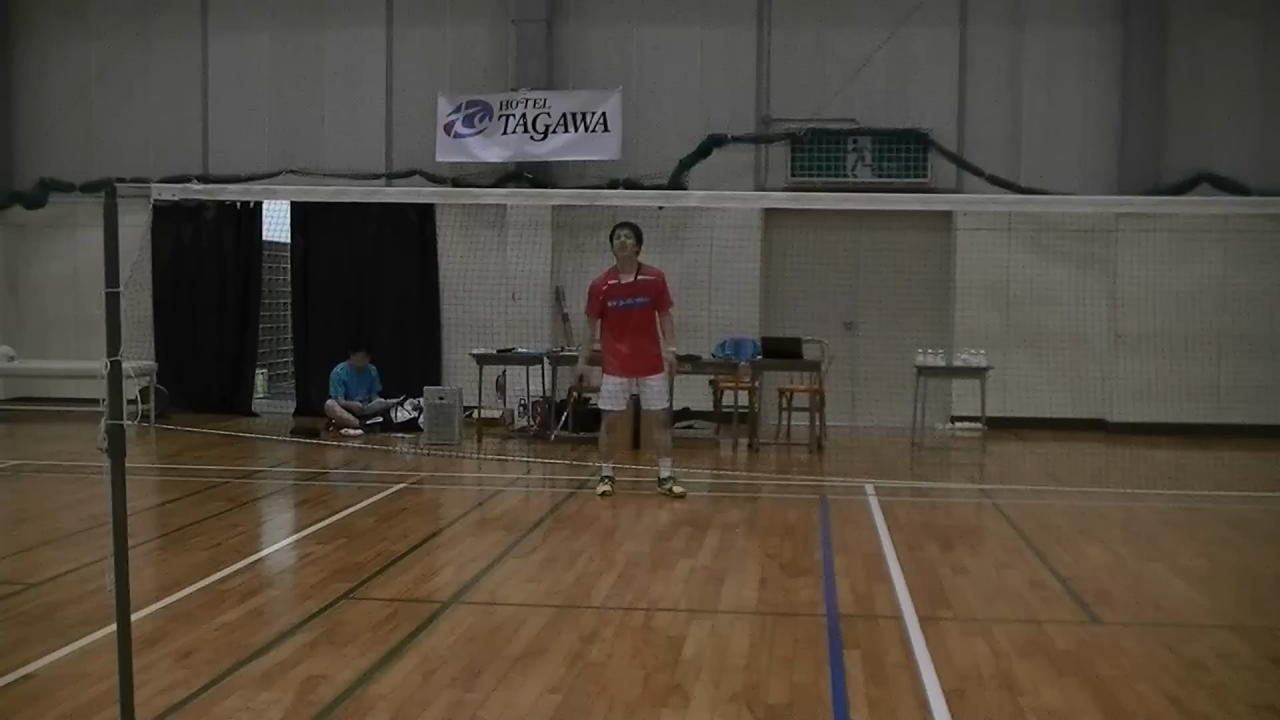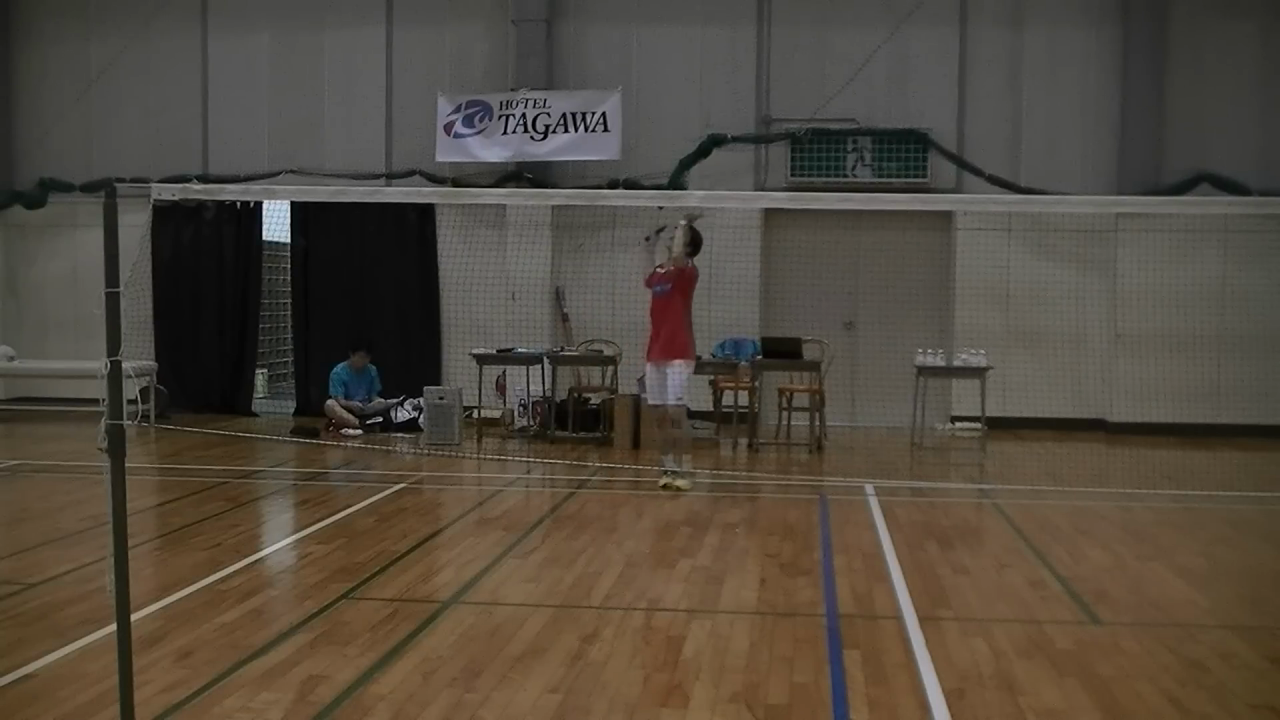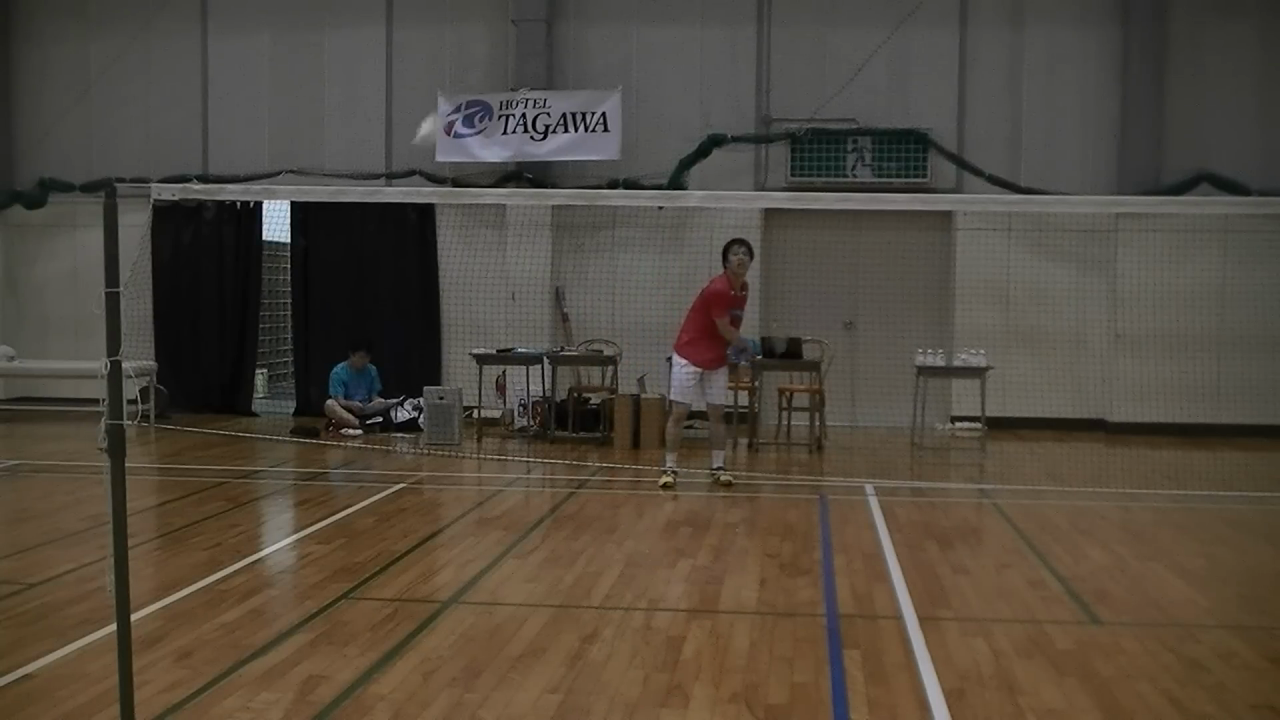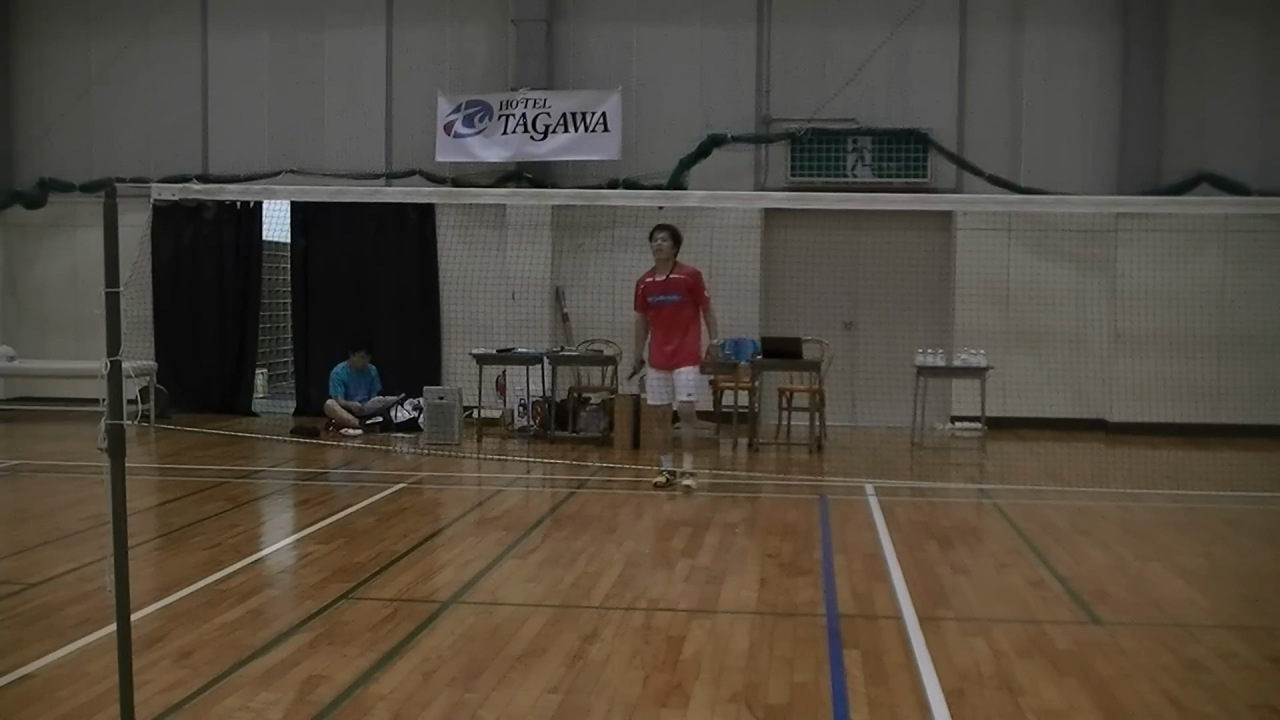
dt=1s
person 1, frame 1
left shoulder: (655, 278)
right shoulder: (600, 285)
left elbow: (664, 316)
right elbow: (592, 326)
left wrist: (669, 347)
right wrist: (582, 360)
left hip: (651, 363)
right hip: (616, 364)
left knee: (659, 418)
right knee: (611, 421)
left ankle: (665, 476)
right ankle: (606, 475)
person 1, frame 2
left shoulder: (687, 270)
right shoulder: (658, 271)
left elbow: (677, 256)
left wrist: (681, 226)
left hip: (679, 353)
right hip: (655, 353)
left knee: (675, 412)
right knee: (659, 415)
left ankle: (684, 469)
right ankle: (669, 467)
person 1, frame 3
left shoulder: (743, 289)
right shoulder: (718, 289)
right elbow: (725, 329)
left wrist: (735, 343)
right wrist: (743, 344)
left hip: (716, 360)
right hip: (689, 356)
left knee: (717, 413)
right knee: (679, 412)
left ankle: (718, 467)
right ankle: (669, 468)
person 1, frame 4
left shoulder: (691, 276)
right shoulder: (643, 283)
left elbow: (706, 309)
left wrist: (714, 341)
right wrist: (638, 354)
left hip: (686, 357)
right hip: (657, 359)
left knee: (687, 412)
right knee: (660, 415)
left ankle: (689, 470)
right ankle: (668, 469)
